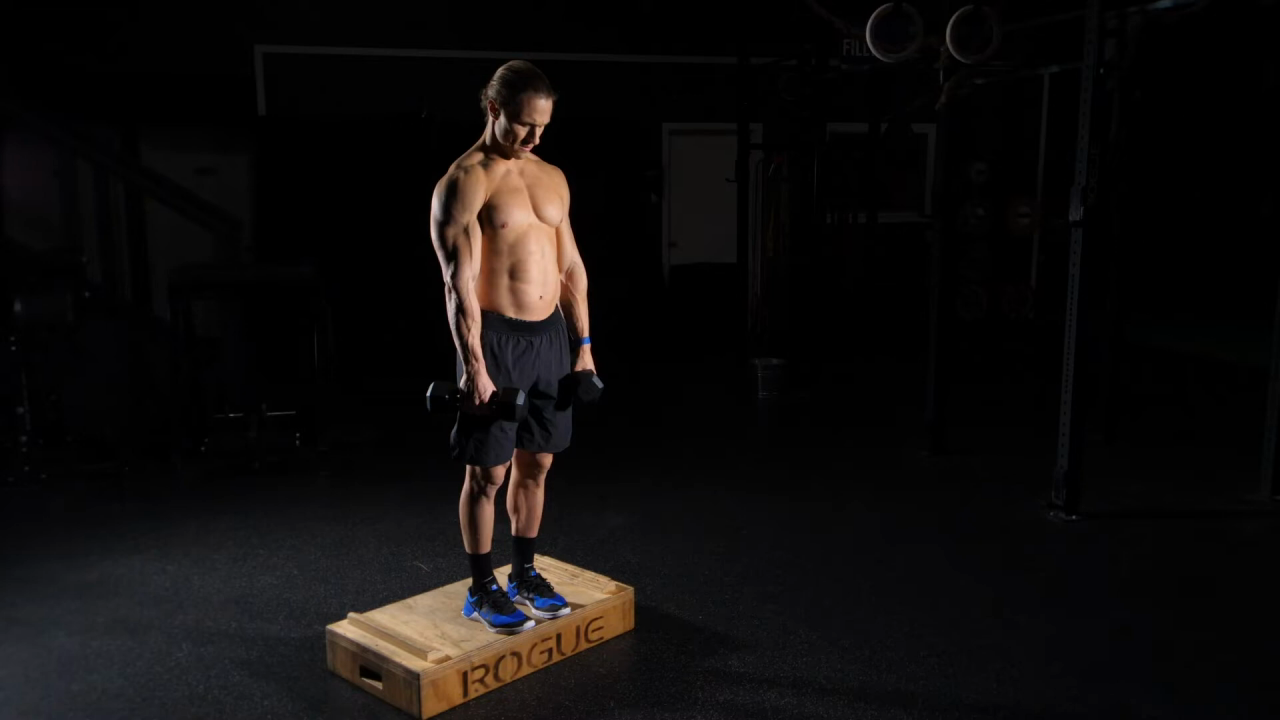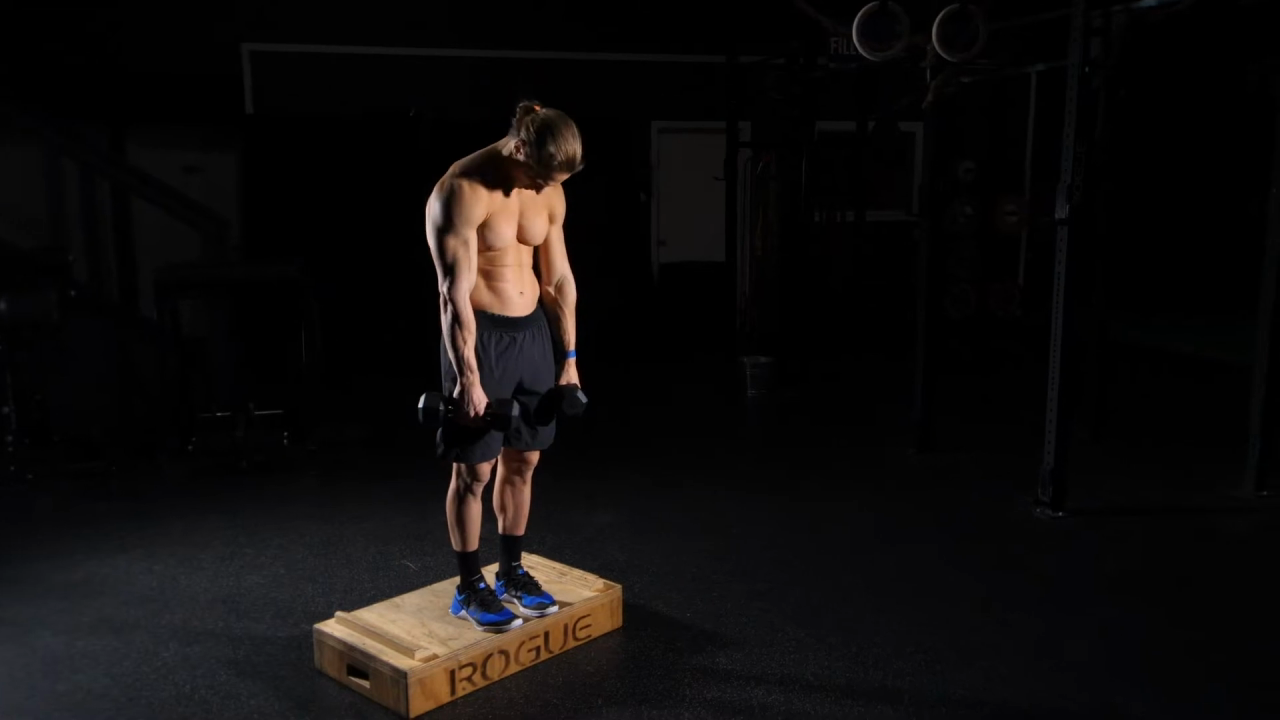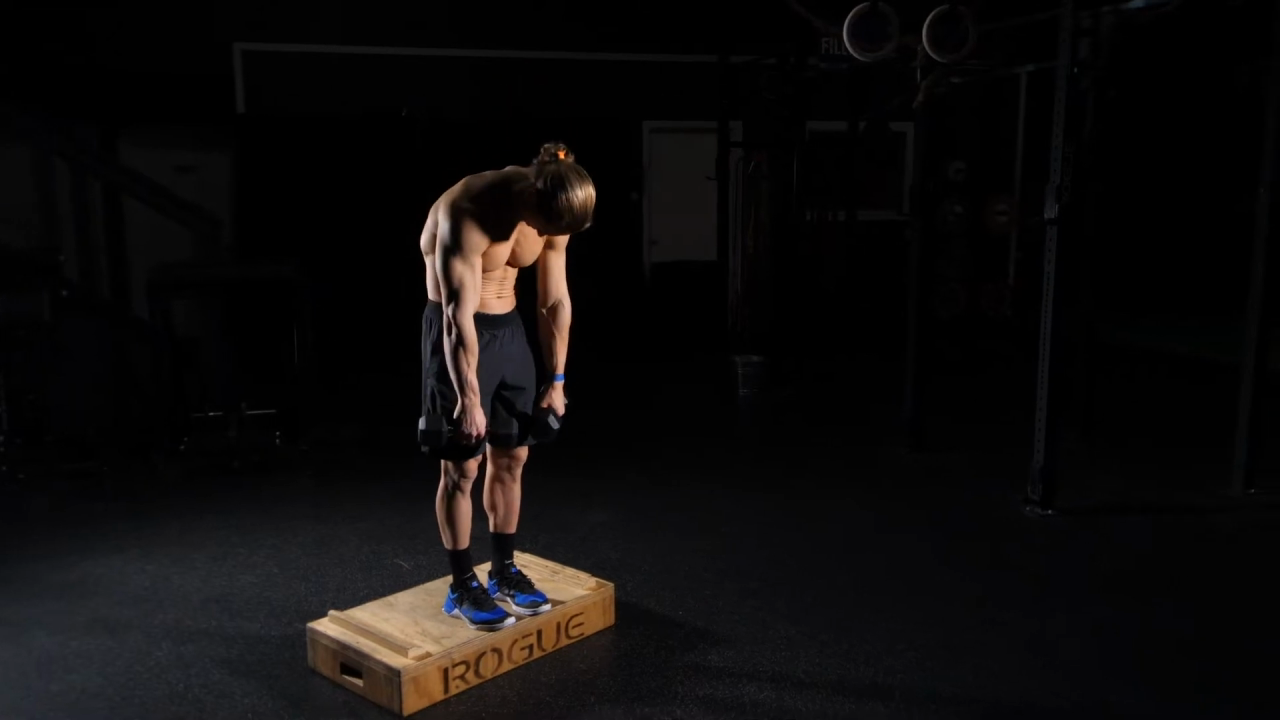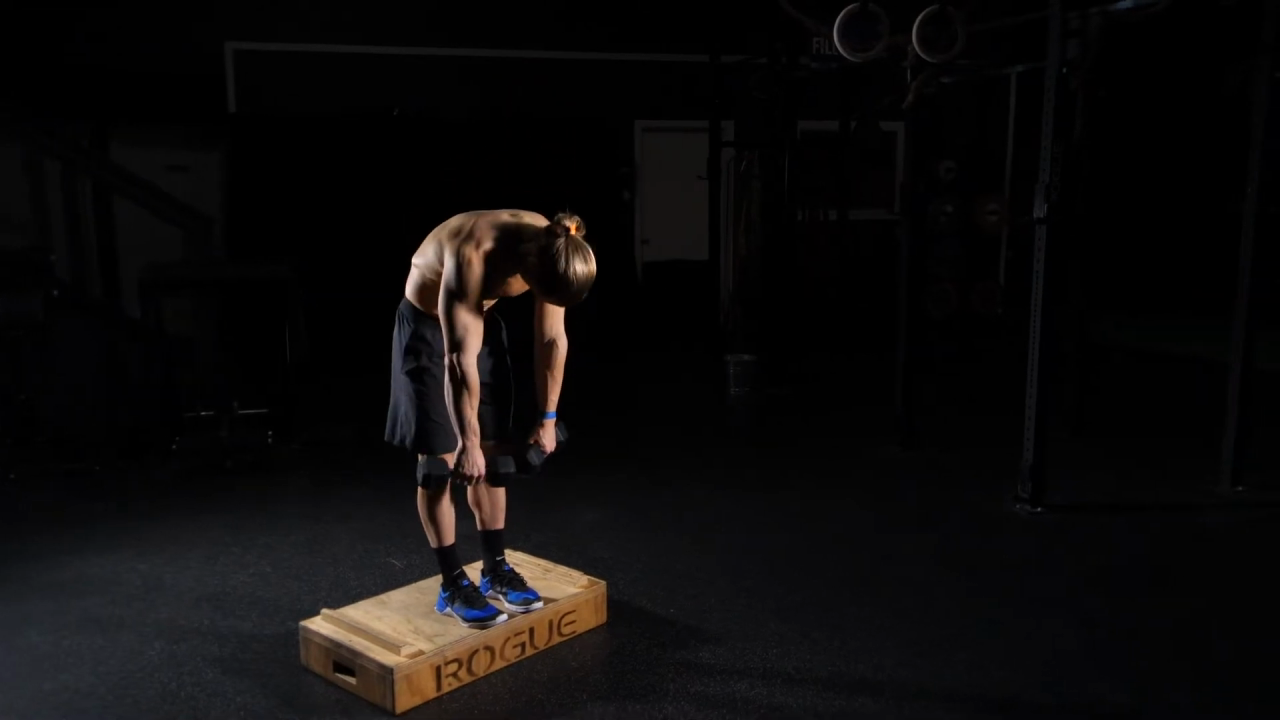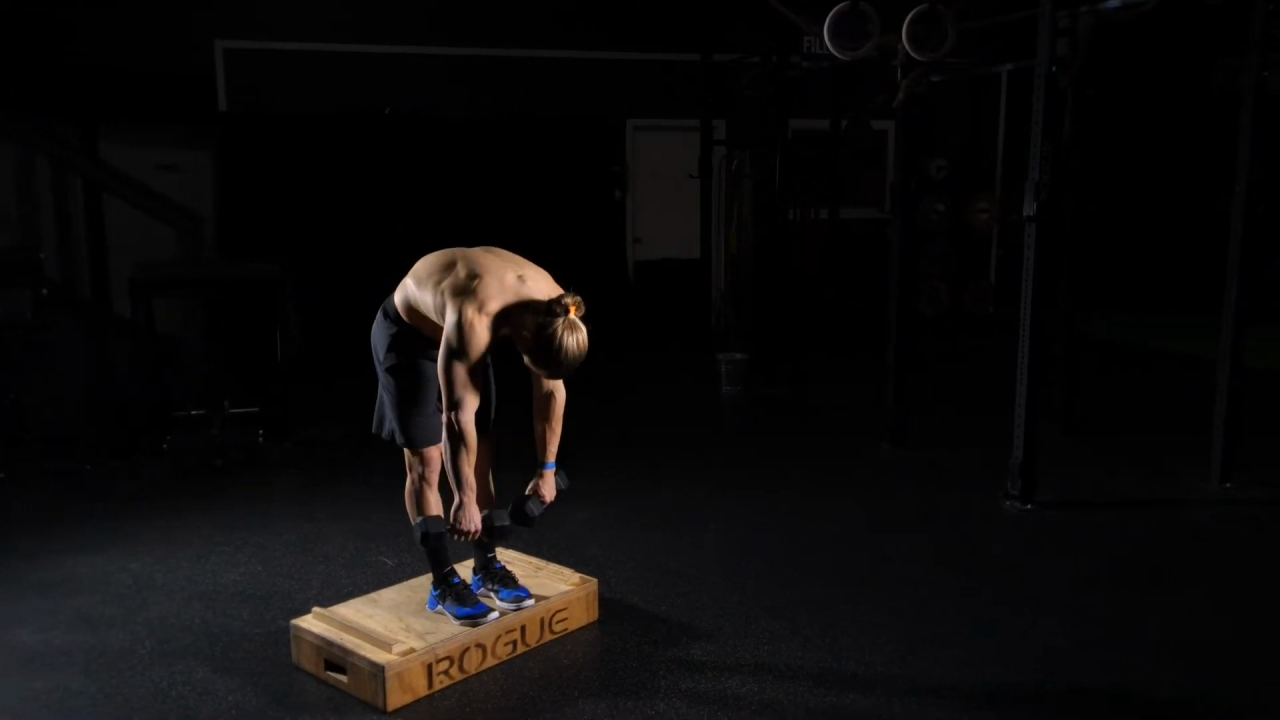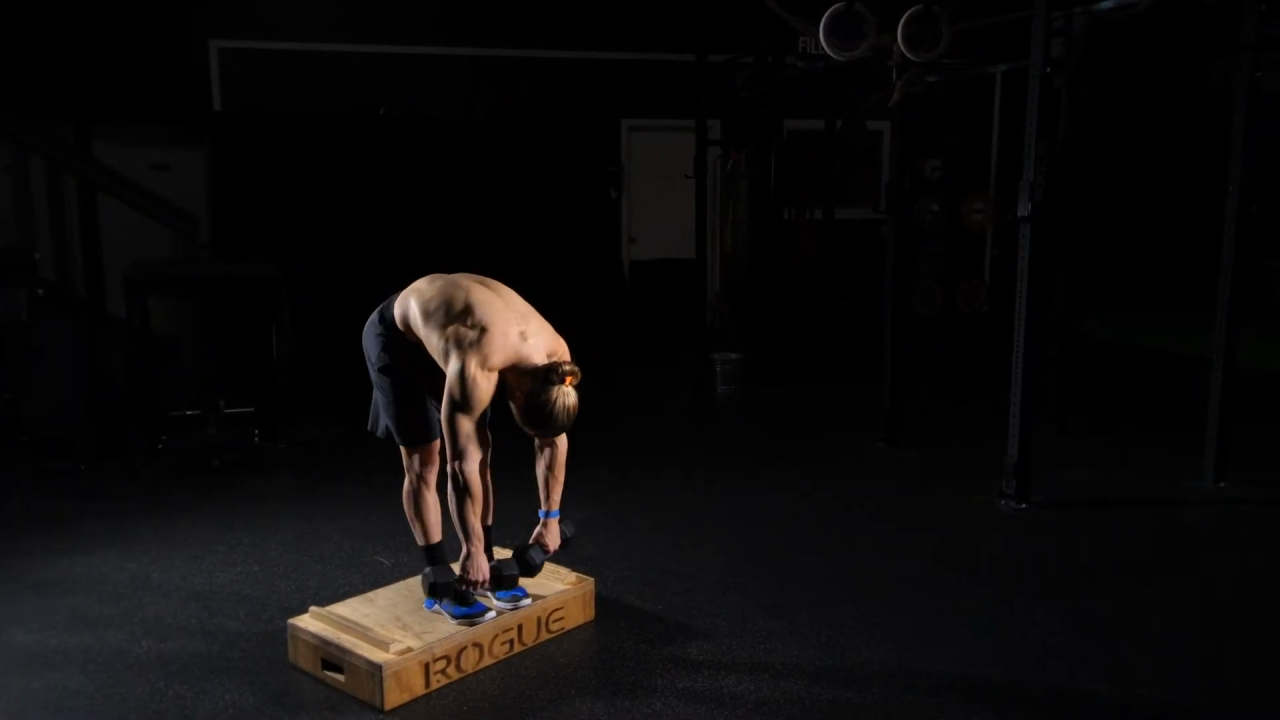
dt=0.7s
person 1, frame 1
left shoulder: (552, 178)
right shoulder: (464, 181)
left elbow: (571, 268)
right elbow: (459, 283)
left wrist: (583, 345)
right wrist: (474, 365)
left hip: (550, 338)
right hip: (496, 340)
left knee: (536, 465)
right knee: (488, 472)
left ankle: (524, 575)
right ankle: (481, 591)
person 1, frame 2
left shoulder: (549, 194)
right shoulder: (462, 191)
left elbow: (559, 279)
right elbow: (455, 295)
left wrist: (569, 357)
right wrist: (468, 377)
left hip: (532, 333)
right hip: (480, 335)
left knee: (522, 461)
right knee: (474, 469)
left ankle: (511, 572)
right ankle: (469, 588)
person 1, frame 3
left shoulder: (550, 217)
right shoulder: (468, 213)
left elbow: (555, 302)
right elbow: (458, 316)
left wrist: (556, 381)
right wrist: (468, 398)
left hip: (507, 328)
right hip: (458, 332)
left knee: (512, 457)
right knee: (461, 465)
left ankle: (504, 572)
right ankle: (463, 586)
person 1, frame 4
left shoulder: (552, 252)
right shoulder: (474, 256)
left elbow: (552, 341)
right elbow: (459, 360)
left wrist: (547, 418)
right wrist: (468, 442)
left hip: (483, 326)
right hip: (428, 329)
right knee: (441, 461)
left ankle: (495, 569)
right ankle: (453, 586)
person 1, frame 5
left shoulder: (555, 309)
right shoulder: (475, 317)
left elbow: (551, 389)
right elbow: (458, 415)
left wrist: (547, 469)
right wrist: (464, 499)
left hip: (456, 332)
right hip: (407, 334)
left knee: (480, 453)
right knee: (427, 461)
left ankle: (487, 568)
right ankle: (444, 584)
person 1, frame 6
left shoulder: (556, 355)
right shoulder: (476, 367)
left elbow: (553, 442)
right elbow: (460, 465)
left wrist: (550, 518)
right wrist: (472, 550)
left hip: (446, 330)
right hip: (396, 337)
left knee: (481, 449)
right knee: (424, 461)
left ankle: (486, 566)
